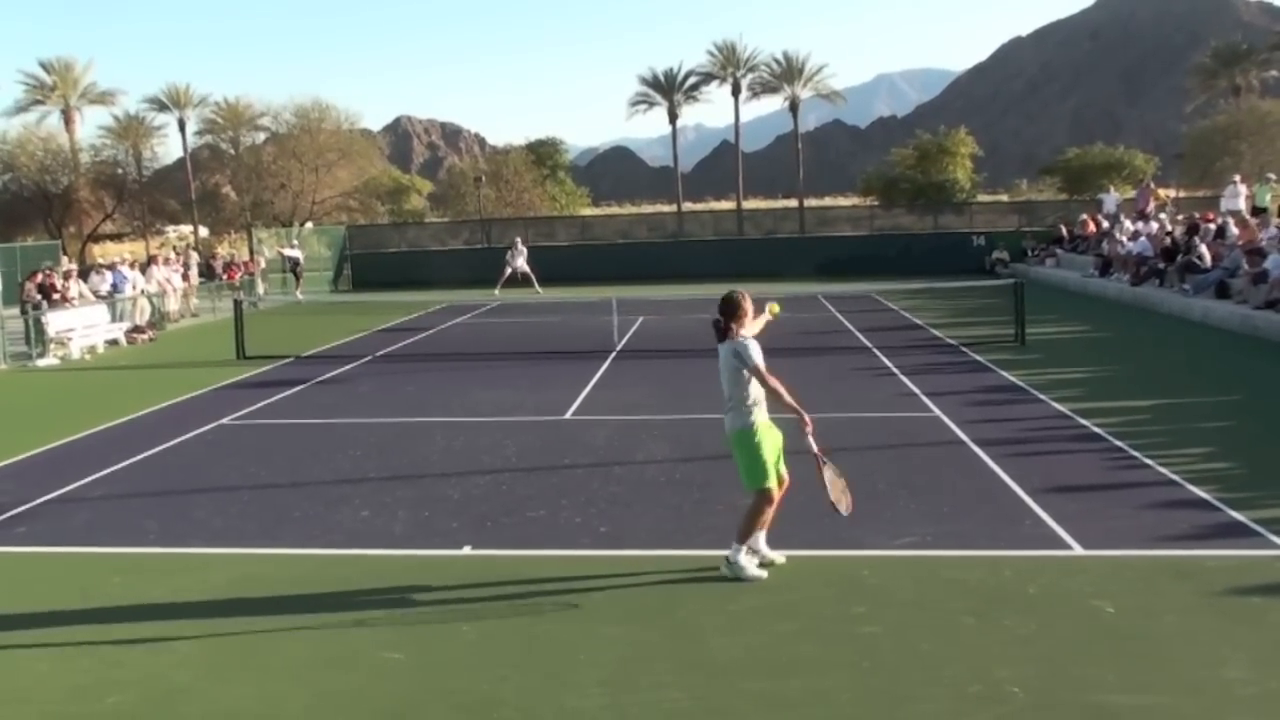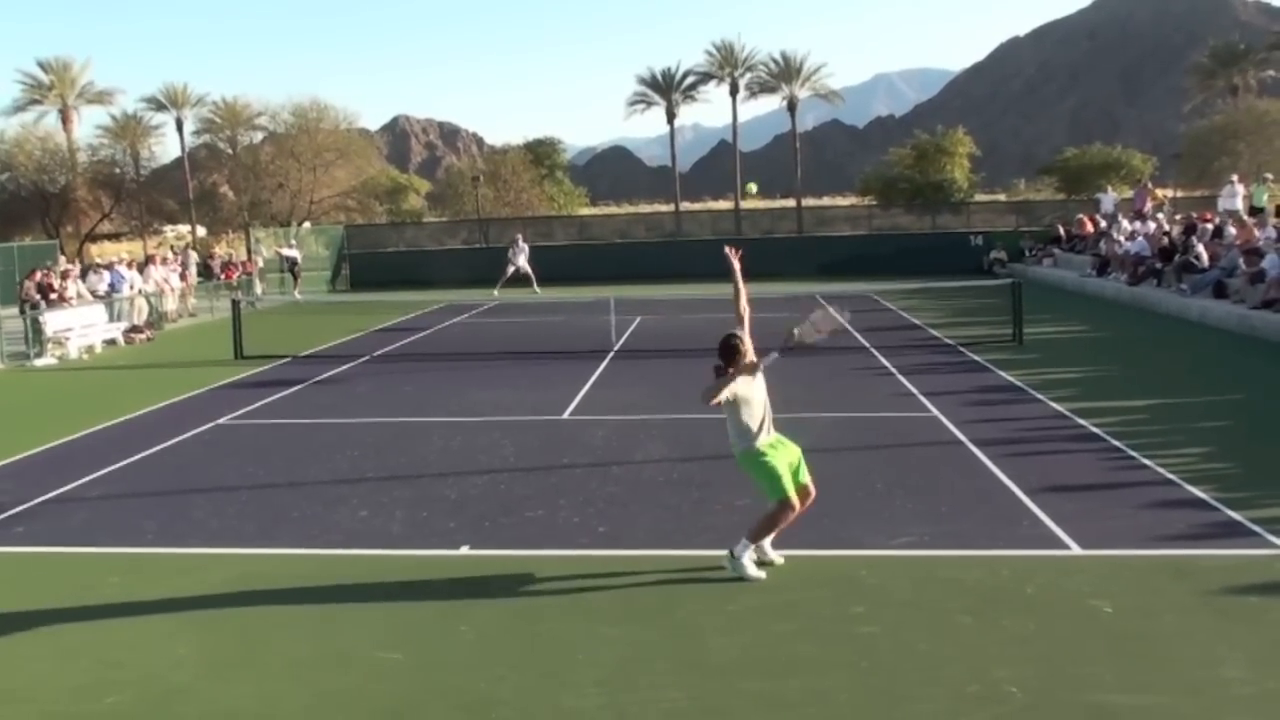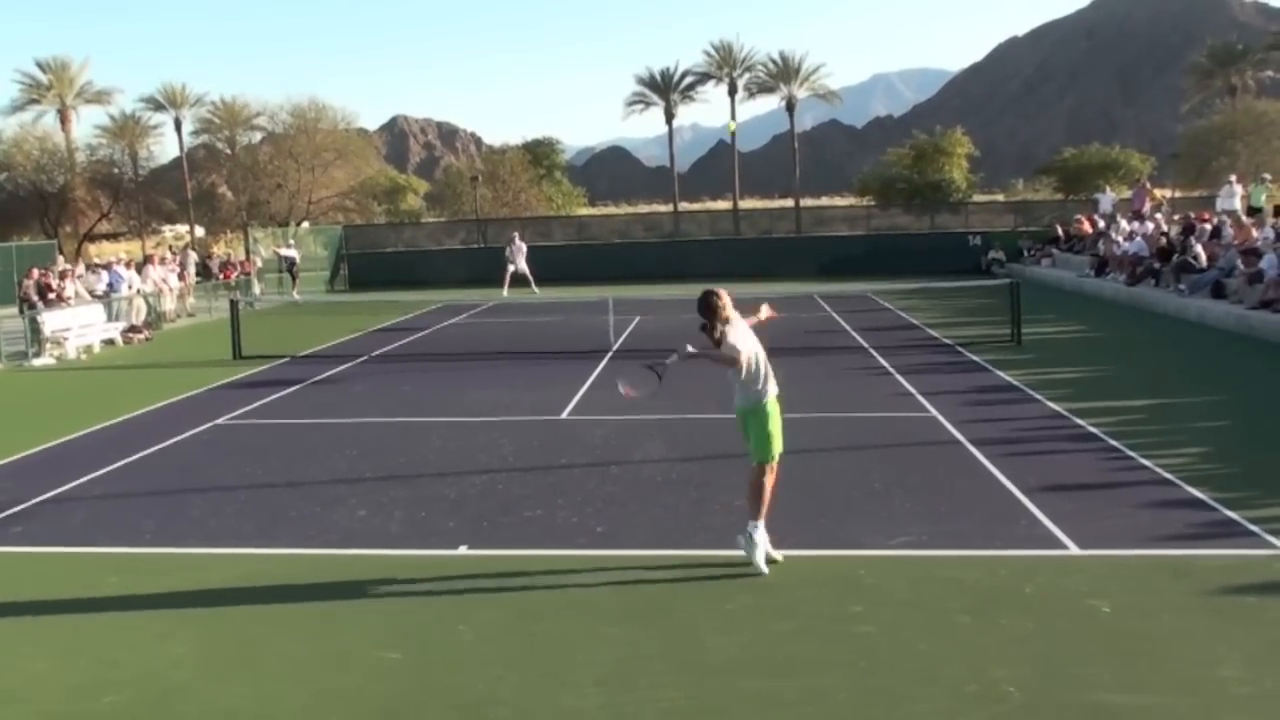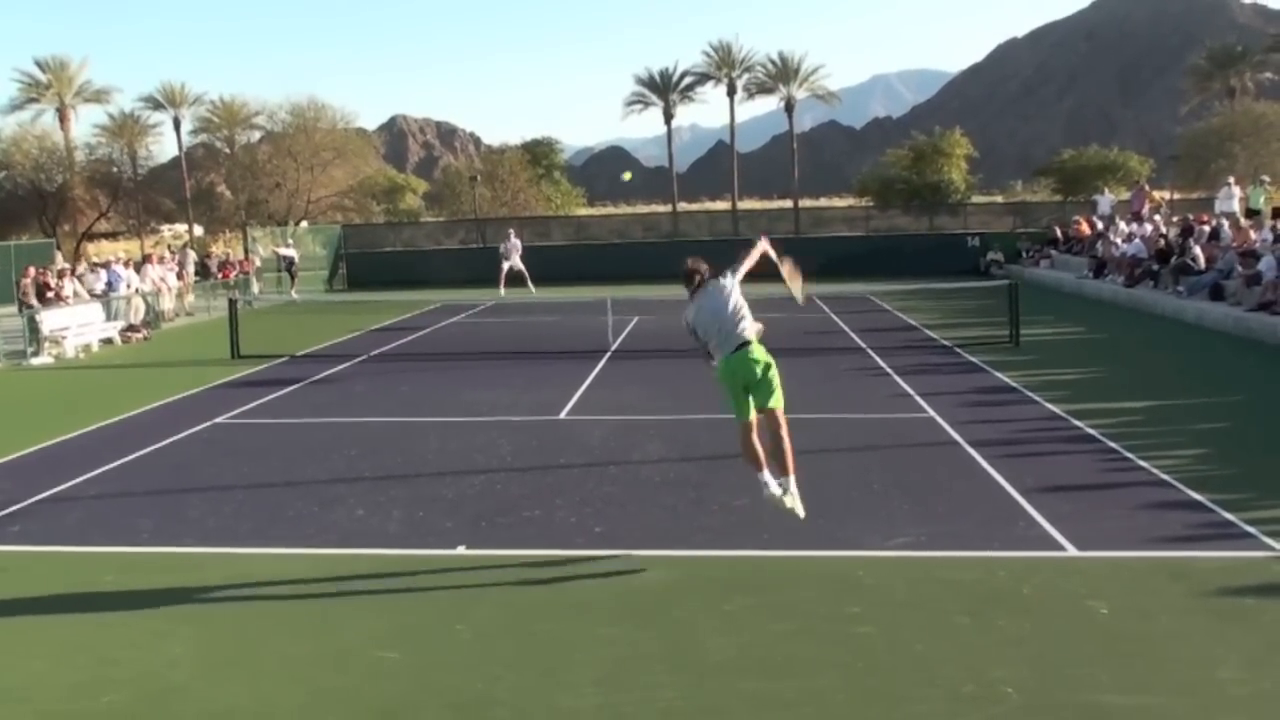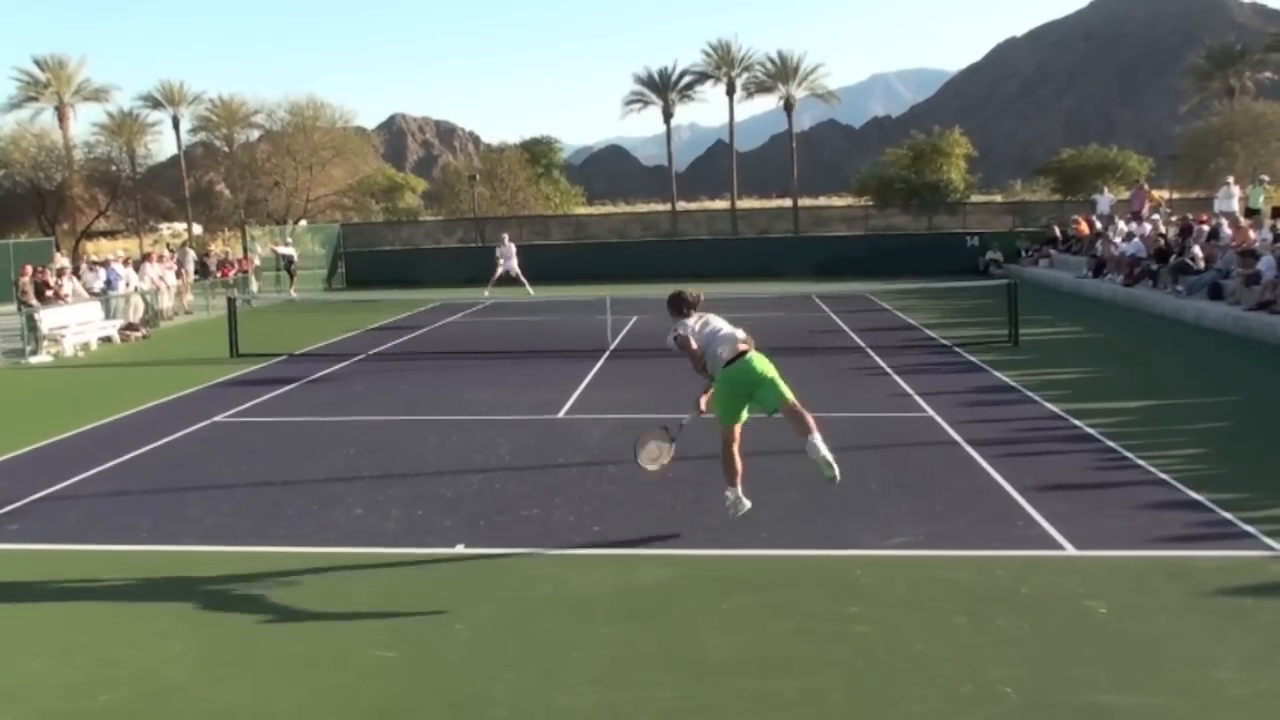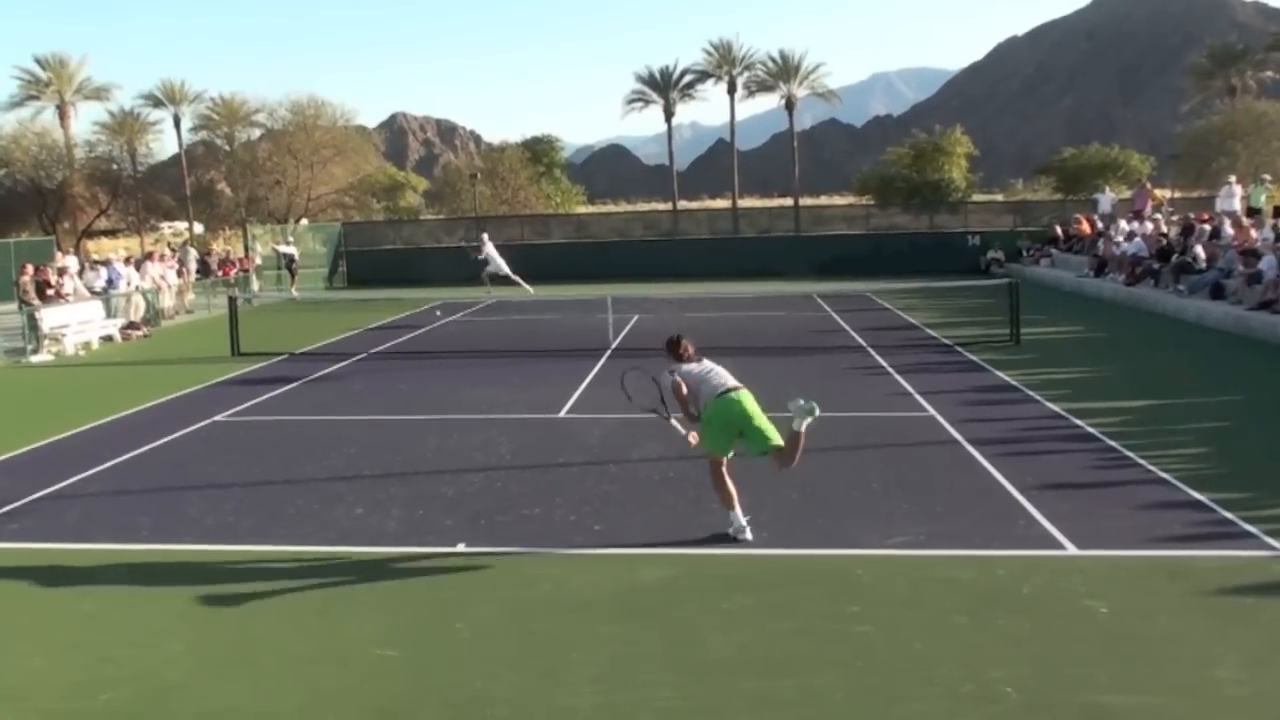
dt=0.2s
person 1, frame 1
left shoulder: (730, 340)
right shoulder: (743, 346)
left elbow: (749, 328)
right elbow: (767, 381)
left wrist: (765, 317)
right wrist: (798, 411)
left hip: (758, 423)
right hip: (748, 427)
left knee: (780, 482)
right knee: (765, 494)
left ankle: (756, 547)
right ankle: (735, 558)
person 1, frame 2
left shoulder: (748, 366)
right shoulder: (730, 381)
left elbow: (741, 308)
right elbow: (709, 398)
left wrist: (736, 271)
right wrist: (734, 377)
left hip: (772, 441)
right hip: (755, 451)
left knee: (806, 494)
right knee: (789, 505)
left ankle: (760, 545)
right ankle: (740, 553)
person 1, frame 3
left shoulder: (731, 323)
right shoulder: (726, 337)
right elbow: (737, 358)
left wrist: (757, 317)
left hip: (759, 402)
right hip: (759, 405)
left knee: (768, 469)
right knee: (765, 470)
left ankle: (757, 540)
right ankle: (756, 537)
person 1, frame 4
left shoulder: (691, 315)
right shoulder: (723, 283)
left elbow: (711, 355)
right elbow: (751, 255)
right wrist: (764, 246)
left hip: (728, 370)
right hip: (752, 356)
left knee: (747, 428)
right knee: (776, 422)
left ankle: (767, 482)
right ankle: (789, 488)
person 1, frame 5
left shoulder: (676, 333)
right shoulder: (710, 319)
left elbow: (693, 352)
left wrist: (706, 378)
right wrist: (707, 392)
left hip: (728, 378)
right hip: (752, 363)
left knee: (729, 440)
right knee: (792, 408)
left ankle: (736, 496)
right ankle: (815, 443)
person 1, frame 6
left shoulder: (673, 372)
right shoulder: (706, 364)
left elbow: (681, 393)
left wrist: (692, 417)
right wrist: (702, 431)
left hip: (719, 409)
right hip: (743, 399)
left knee: (717, 467)
right knee: (785, 460)
left ankle: (739, 525)
right ankle: (799, 415)
